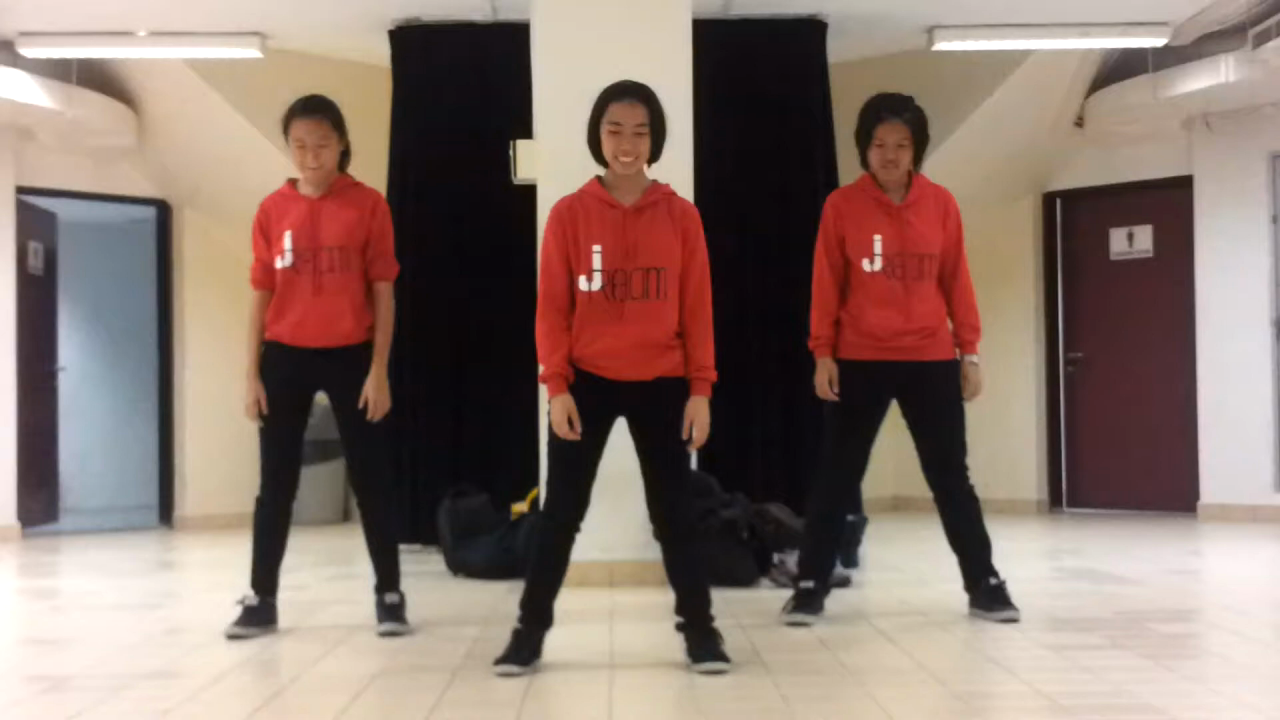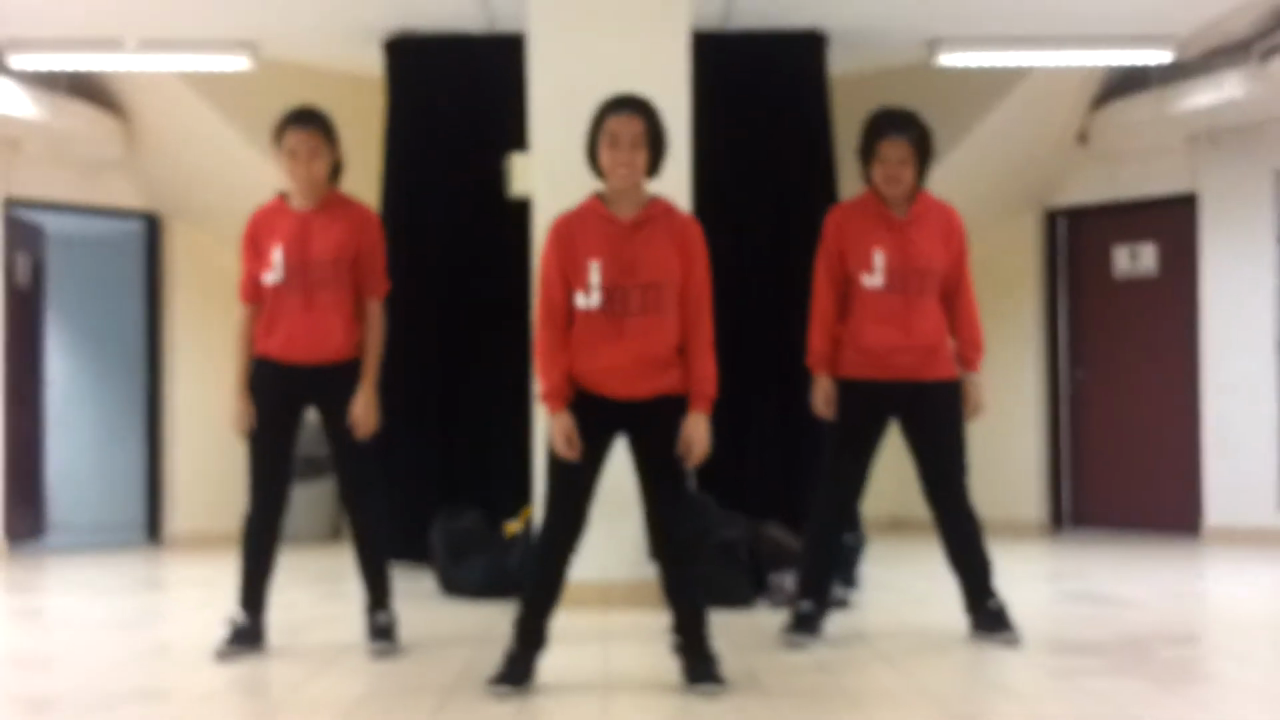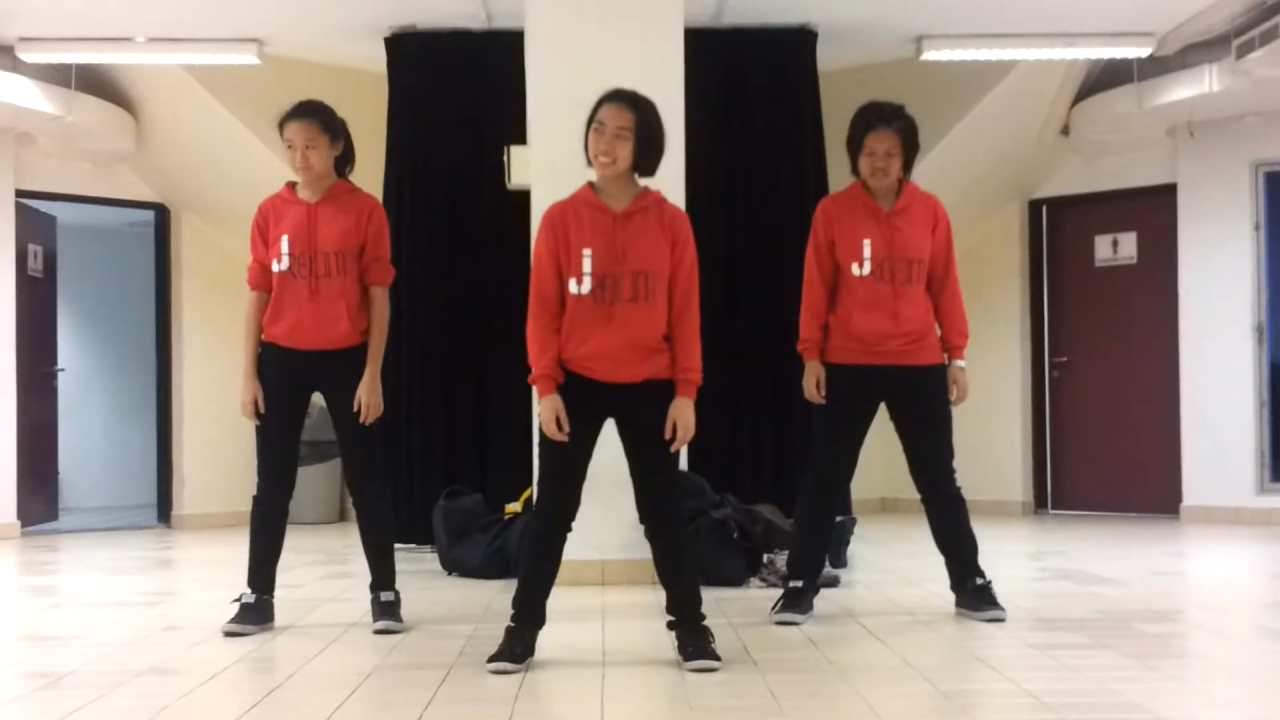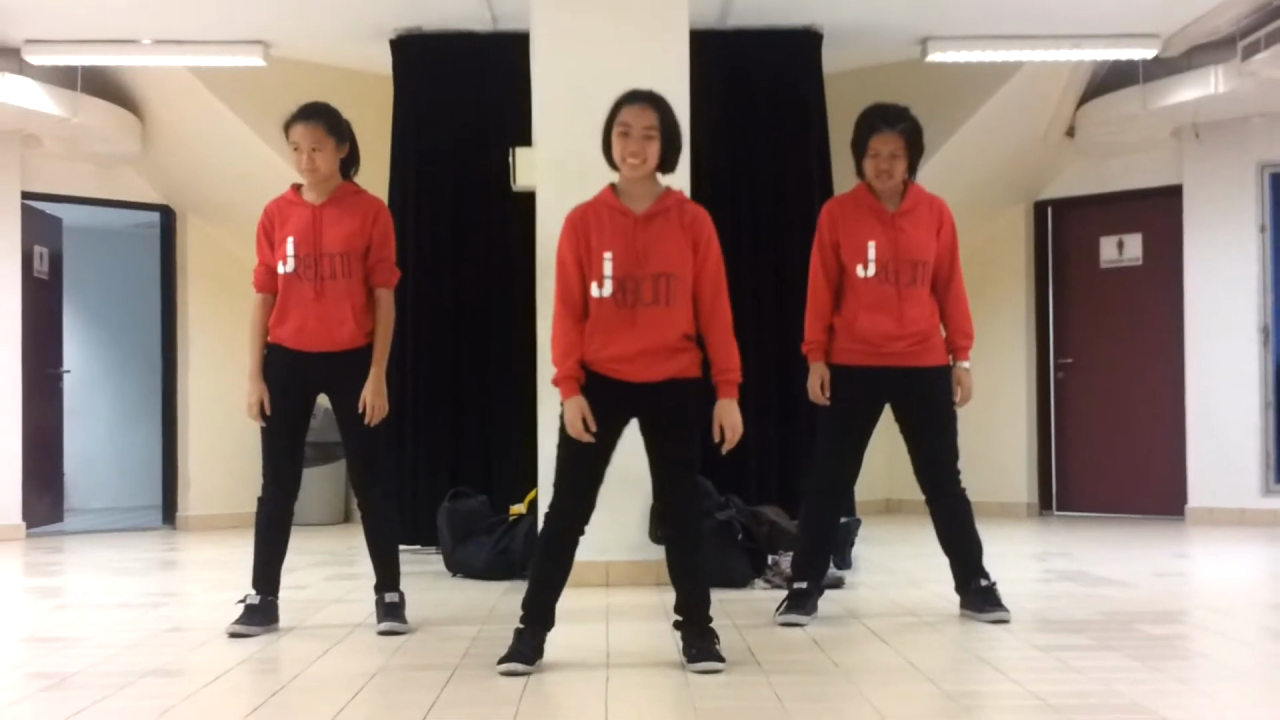
dt=0.7s
person 1, frame 1
left shoulder: (680, 215)
right shoulder: (568, 214)
left elbow: (697, 307)
right elbow: (552, 306)
left wrist: (700, 388)
right wrist: (557, 386)
left hip: (662, 385)
right hip: (586, 383)
left knee: (674, 511)
right knee: (561, 510)
left ankle: (699, 627)
right ankle: (529, 630)
person 1, frame 2
left shoulder: (681, 230)
right shoulder: (569, 229)
left elbow: (699, 323)
right elbow: (552, 323)
left wrist: (700, 405)
right wrist: (556, 403)
left hip: (662, 402)
right hip: (587, 401)
left knee: (674, 530)
right knee: (559, 527)
left ankle: (695, 648)
right ankle: (524, 650)
person 1, frame 3
left shoulder: (670, 222)
right shoulder: (561, 218)
left elbow: (685, 312)
right elbow: (543, 309)
left wrist: (686, 391)
right wrist: (546, 386)
left hip: (650, 387)
right hip: (575, 384)
left knee: (662, 511)
right knee: (552, 509)
left ankle: (690, 625)
right ankle: (522, 629)
person 1, frame 4
left shoulder: (692, 221)
right shoulder: (583, 220)
left elbow: (714, 310)
right elbow: (568, 310)
left wrist: (727, 390)
right wrist: (569, 387)
left hip: (675, 386)
right hip: (599, 384)
left knee: (680, 511)
right knee: (568, 507)
left ankle: (696, 628)
right ankle: (532, 630)
person 2, frame 1
left shoulder: (368, 205)
right shoulder: (272, 210)
left elbow: (383, 293)
right elbow: (262, 295)
left wrist: (379, 370)
right wrist: (252, 374)
left hip: (350, 356)
right hip: (286, 357)
left knee: (369, 478)
right knee: (276, 482)
left ankle: (389, 594)
right ankle: (261, 599)
person 2, frame 2
left shoulder: (359, 220)
right shoulder: (262, 223)
left elbow: (373, 308)
right elbow: (251, 309)
left wrist: (368, 386)
right wrist: (241, 388)
left hip: (340, 371)
right hip: (275, 372)
left knee: (359, 494)
right knee: (265, 499)
left ankle: (380, 613)
right ankle: (249, 619)
person 2, frame 3
left shoulder: (364, 210)
right shoulder: (270, 213)
left elbow: (378, 297)
right elbow: (258, 297)
left wrist: (372, 373)
right wrist: (249, 373)
left hip: (345, 359)
right hip: (282, 359)
left knee: (363, 478)
right knee: (272, 482)
left ankle: (385, 593)
right ankle: (258, 598)
person 2, frame 4
left shoulder: (370, 212)
right shoulder: (275, 214)
left elbow: (383, 298)
right elbow: (264, 298)
left wrist: (378, 375)
right wrist: (254, 375)
left hip: (351, 360)
right hip: (287, 360)
left knee: (367, 480)
right knee: (277, 484)
left ankle: (389, 595)
right ankle: (263, 599)
person 3, frame 1
left shoulder: (941, 204)
right shoulder: (841, 205)
left elbow: (955, 280)
right elbow: (827, 283)
left wrist: (969, 350)
right wrist: (823, 352)
left hip: (932, 360)
right hip: (859, 361)
left knee: (950, 477)
right knee: (837, 476)
left ankle: (984, 584)
right ankle: (810, 586)
person 3, frame 2
left shoulder: (944, 220)
right shoulder: (843, 220)
left elbow: (959, 297)
right elbow: (826, 298)
left wrist: (970, 367)
right wrist: (821, 369)
left hip: (933, 379)
right hip: (858, 379)
left knee: (950, 497)
right knee: (835, 495)
left ankle: (985, 606)
right ankle: (809, 606)
person 3, frame 3
left shoulder: (930, 211)
right shoulder: (832, 211)
left elbow: (944, 285)
right elbow: (817, 287)
left wrist: (956, 354)
right wrist: (811, 355)
left hip: (919, 365)
right hip: (847, 365)
left knee: (938, 480)
right knee: (825, 478)
left ankle: (970, 584)
right ankle: (800, 586)
person 3, frame 4
left shoulder: (935, 213)
right shoulder: (837, 213)
left elbow: (949, 287)
right elbow: (822, 289)
left wrist: (961, 356)
right wrist: (815, 356)
left hip: (924, 365)
right hip: (852, 366)
left knee: (943, 480)
right knee: (829, 479)
left ankle: (974, 585)
right ankle: (804, 587)
